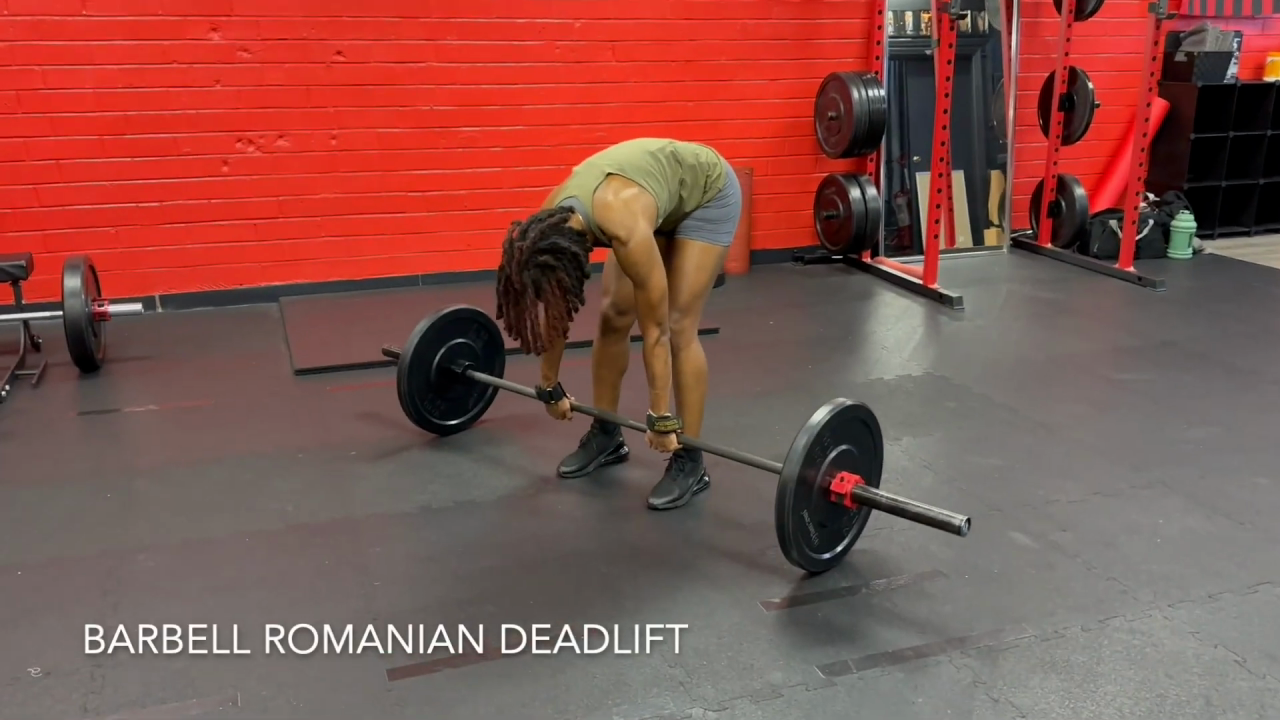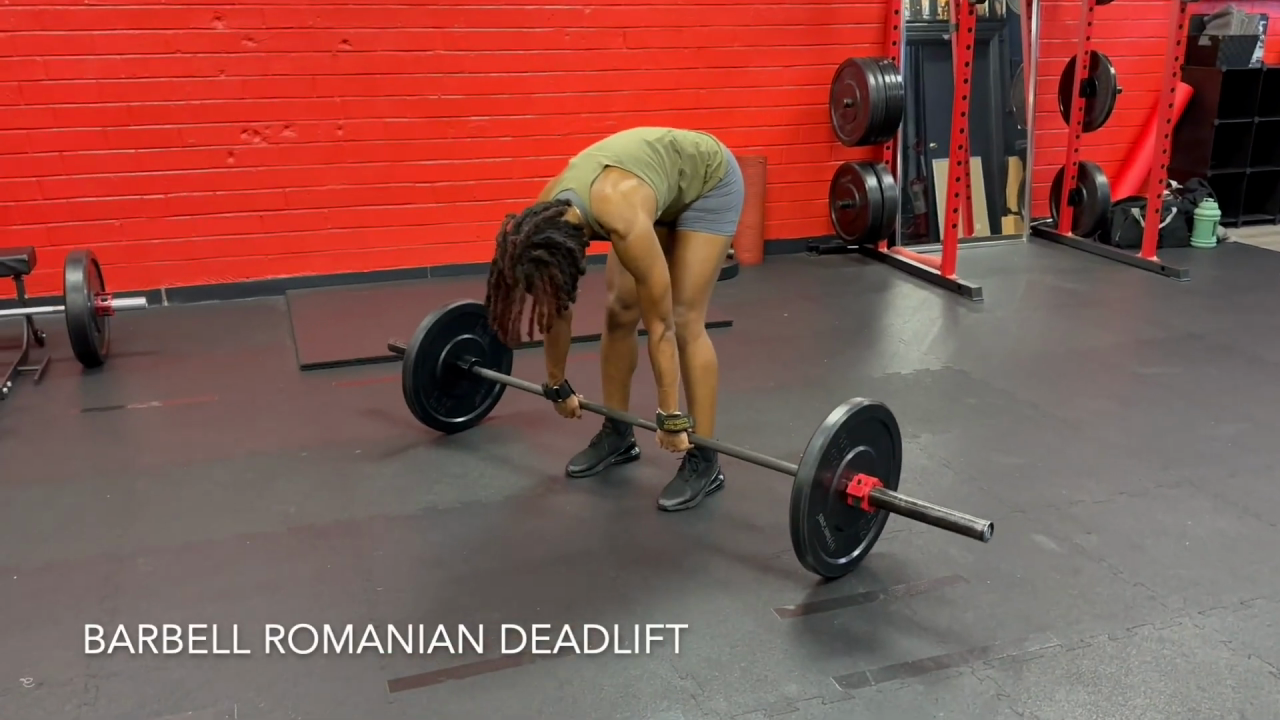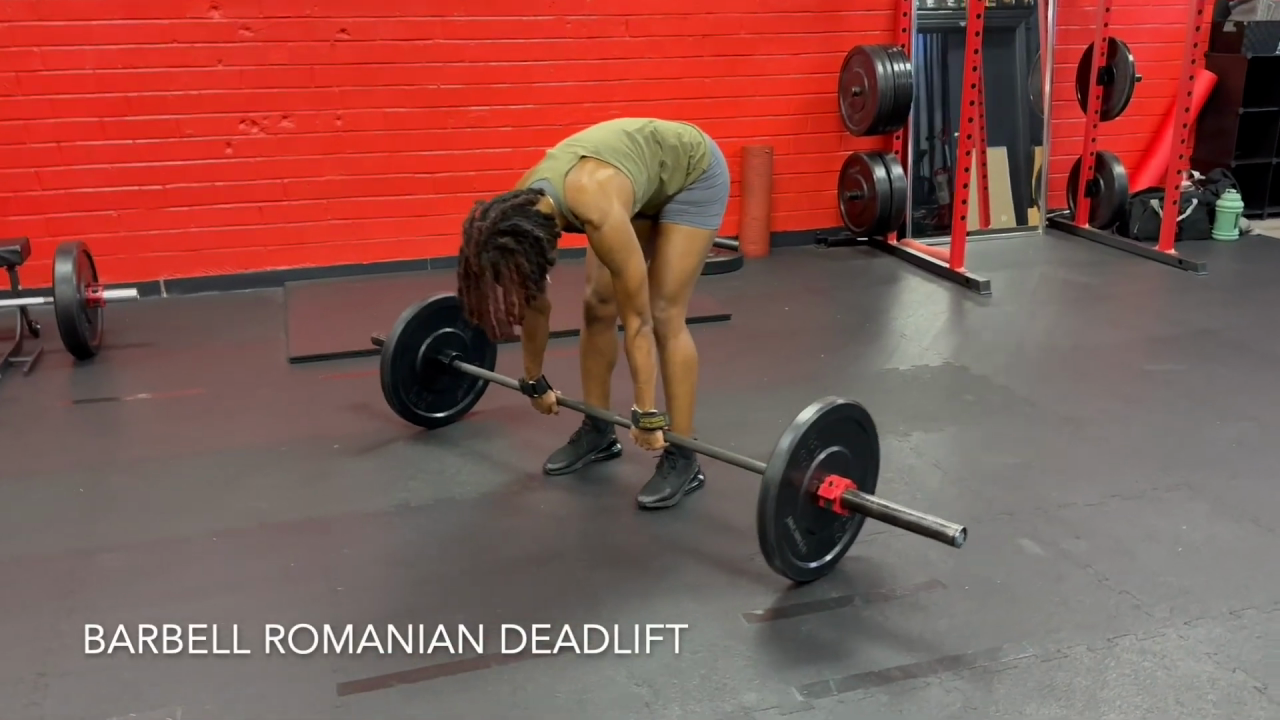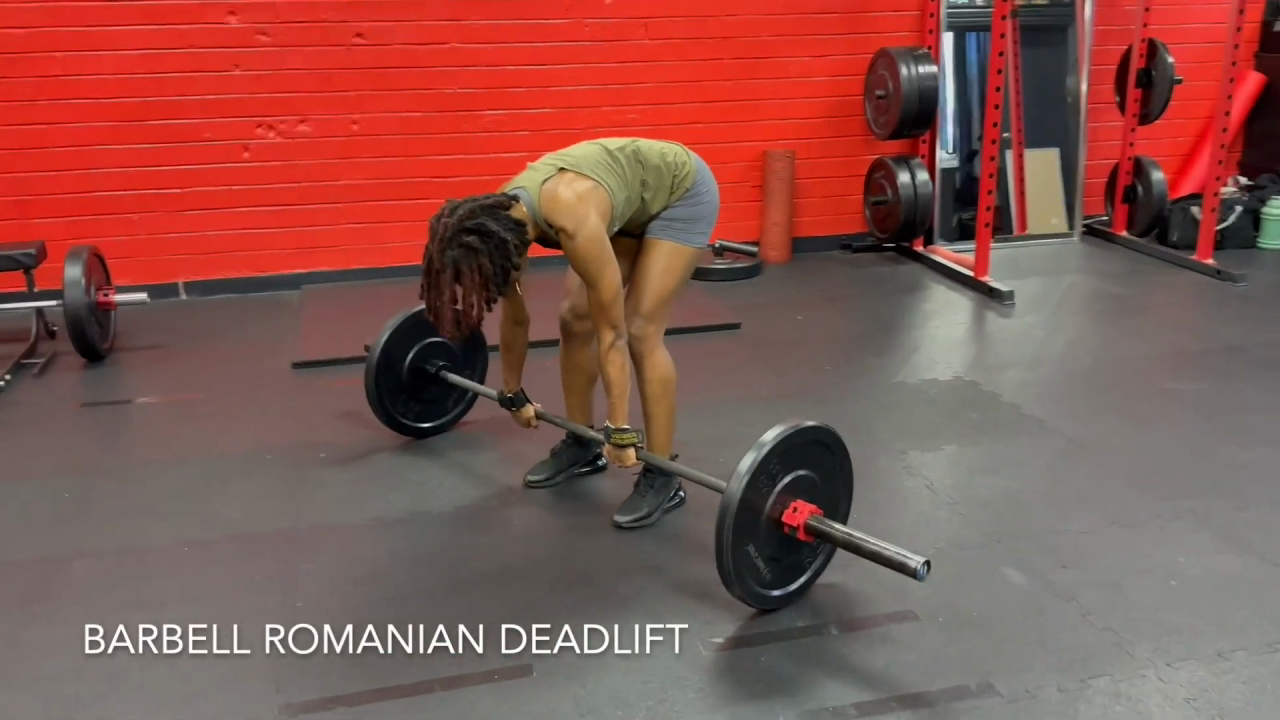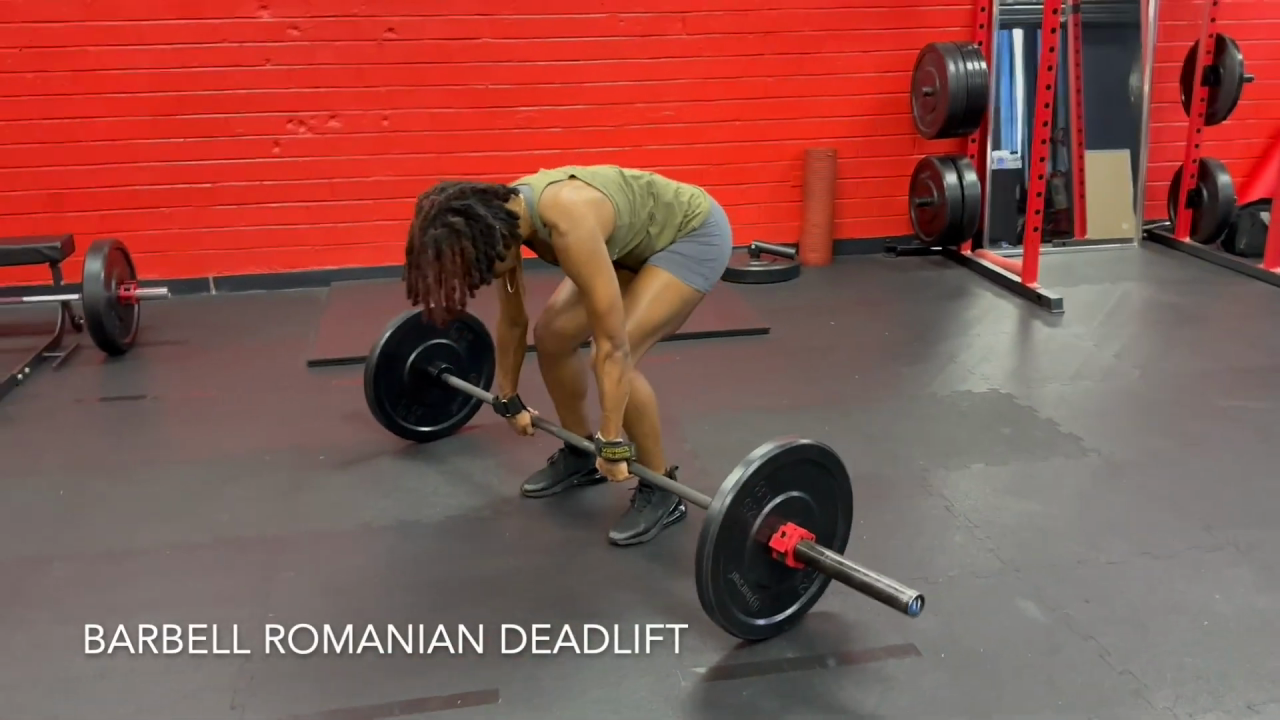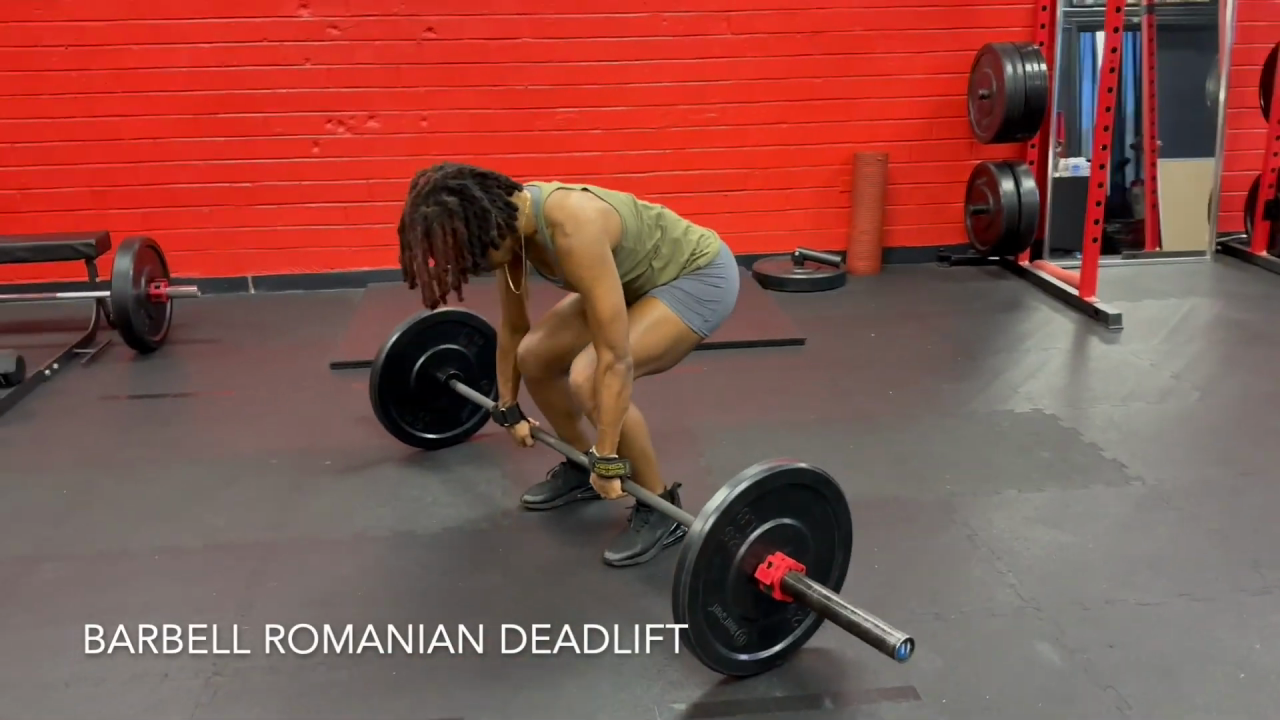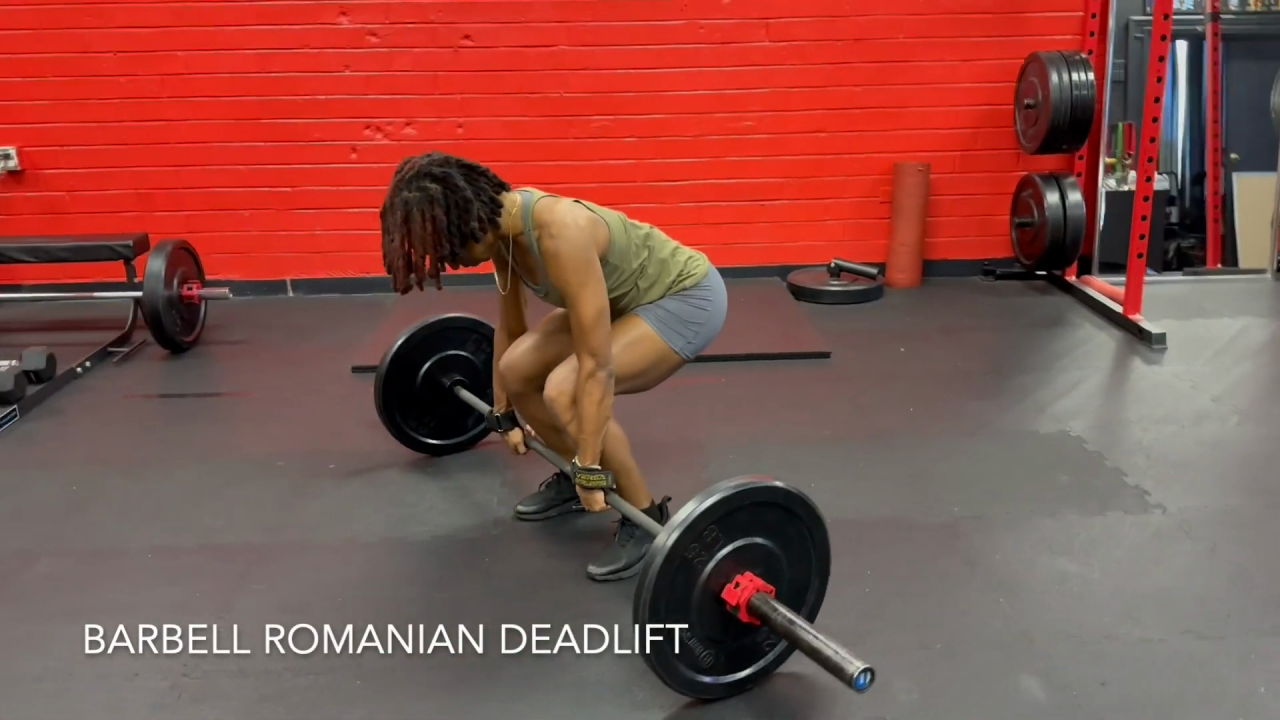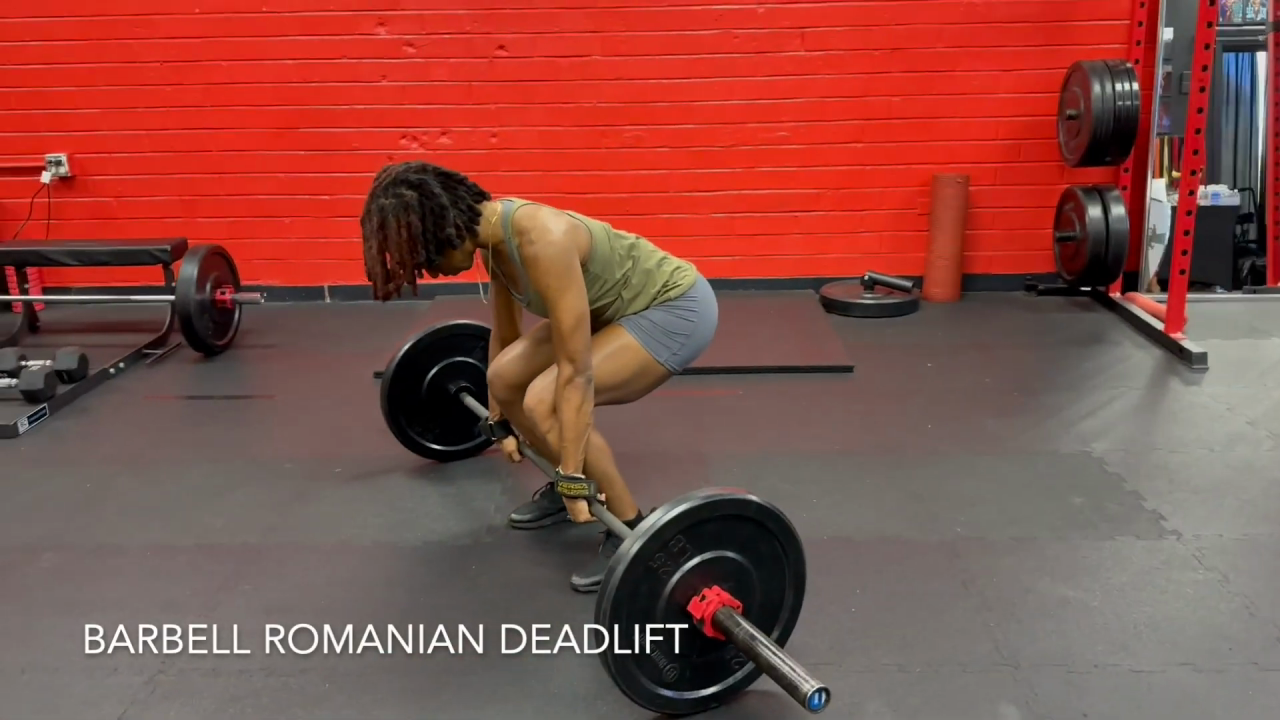
dt=0.4s
person 1, frame 1
left shoulder: (624, 225)
right shoulder: (551, 224)
left elbow: (655, 329)
right elbow: (553, 312)
left wrist: (662, 419)
right wrist: (550, 388)
left hip: (708, 193)
right hip: (663, 189)
left knee: (677, 325)
right knee: (613, 315)
left ankle: (689, 462)
right ankle: (606, 435)
person 1, frame 2
left shoulder: (622, 218)
right shoulder: (548, 219)
left elbow: (660, 324)
right elbow: (556, 309)
left wrist: (671, 417)
right wrist: (557, 386)
left hip: (710, 180)
right hip: (663, 178)
left knee: (683, 318)
right knee: (619, 311)
left ankle: (704, 461)
right ankle: (617, 434)
person 1, frame 3
left shoulder: (597, 208)
right shoulder: (523, 209)
left elbow: (637, 318)
right elbow: (534, 302)
left wrist: (646, 415)
right wrist: (534, 382)
left hip: (694, 173)
right hip: (646, 174)
left knee: (663, 314)
right knee: (598, 305)
left ankle: (682, 459)
right ankle: (597, 431)
person 1, frame 4
left shoulder: (571, 220)
right shoulder: (500, 218)
left elbow: (612, 332)
right elbow: (514, 317)
left wrist: (619, 431)
right wrist: (513, 394)
left hip: (682, 192)
right hip: (633, 198)
left knee: (639, 330)
right knee: (575, 319)
left ankle: (663, 477)
right ankle: (581, 446)
person 1, frame 5
left shoulder: (568, 225)
right shoulder: (501, 216)
left elbow: (612, 343)
right elbow: (512, 320)
left wrist: (612, 444)
right wrist: (508, 400)
left hip: (695, 234)
right hip: (639, 238)
left knee: (617, 355)
right knee: (551, 335)
left ankle: (660, 490)
right ankle: (579, 454)
person 1, frame 6
left shoulder: (573, 229)
right shoulder: (510, 217)
left elbow: (614, 356)
right elbow: (512, 326)
left wrist: (608, 461)
right wrist: (508, 408)
left hip: (701, 275)
right hip: (642, 275)
left knee: (588, 379)
right knee: (534, 357)
left ankle: (660, 508)
right ankle: (581, 468)
person 1, frame 7
left shoulder: (560, 235)
right shoulder: (503, 225)
left elbow: (596, 365)
right elbow: (509, 326)
left wrist: (592, 471)
right wrist: (503, 414)
left hip: (688, 296)
right hip: (628, 294)
left knee: (565, 393)
right knee: (516, 371)
left ankle: (648, 521)
right ankle: (571, 480)
person 1, frame 8
left shoulder: (541, 242)
right shoulder: (493, 232)
left elbow: (576, 371)
right elbow: (504, 334)
left wrist: (573, 478)
right wrist: (498, 421)
left hip: (677, 307)
right hip: (616, 305)
left knee: (544, 402)
right knee: (504, 379)
left ankle: (634, 533)
right ankle: (567, 492)
